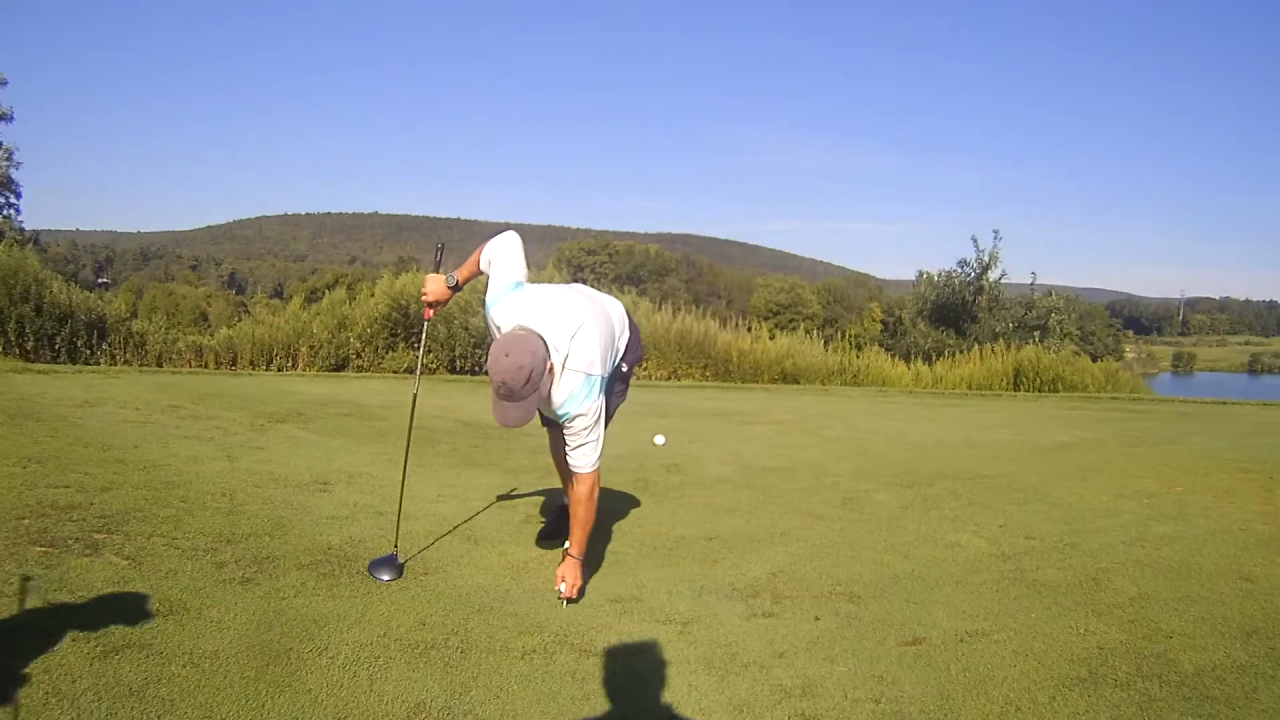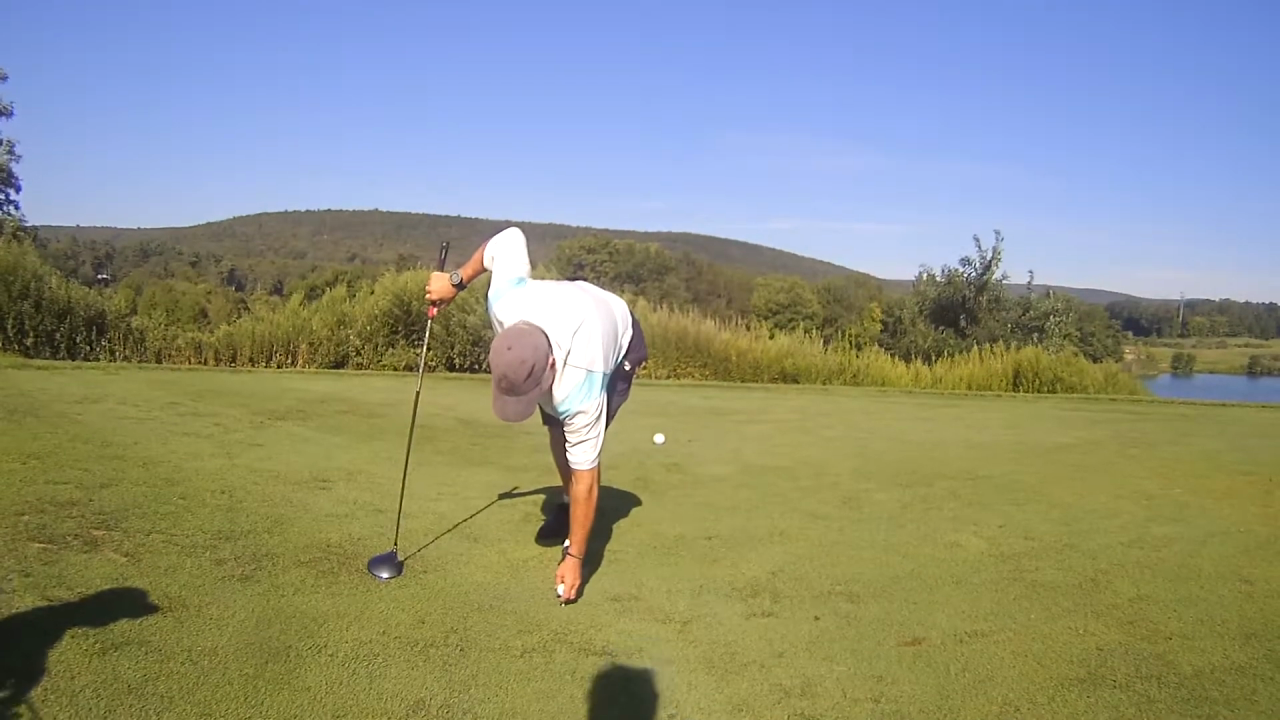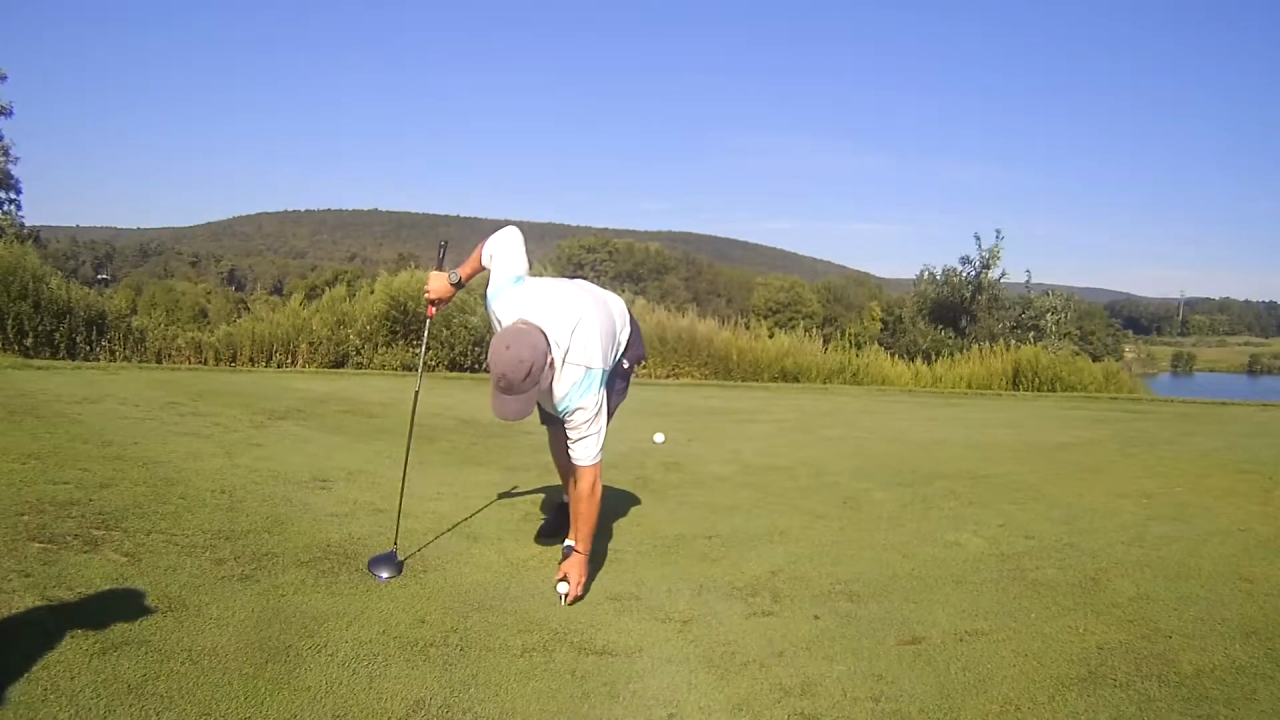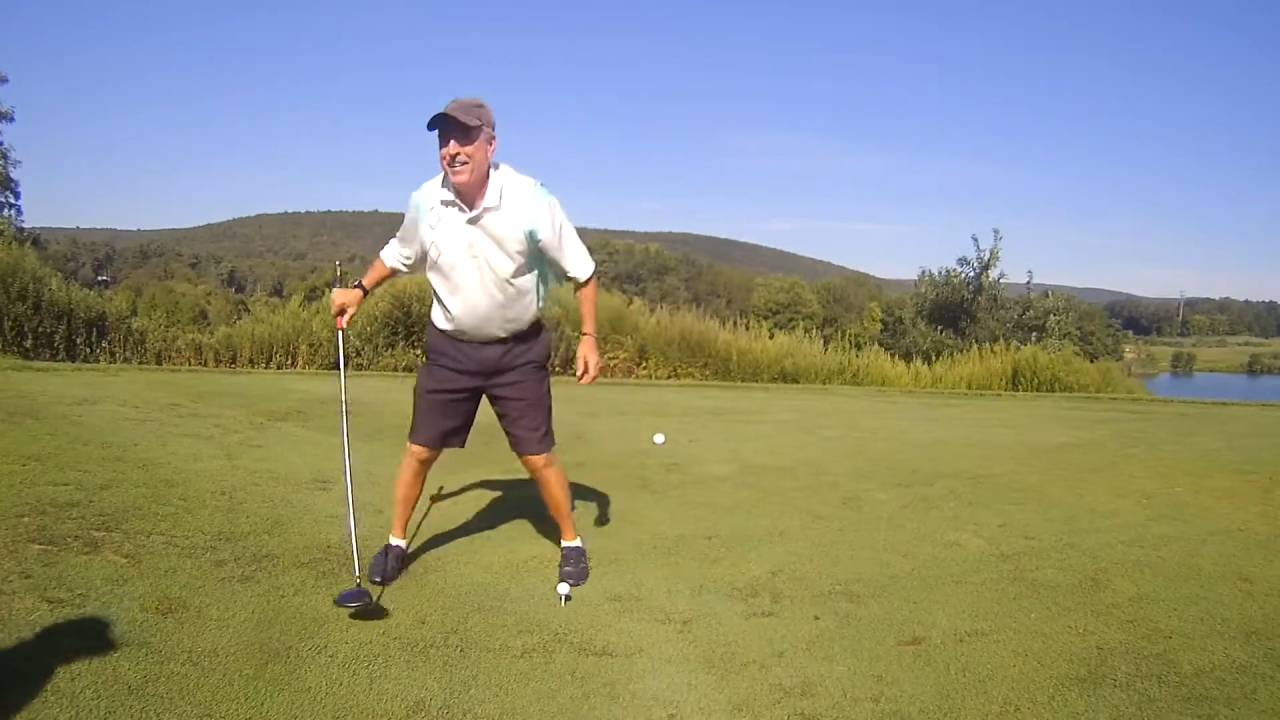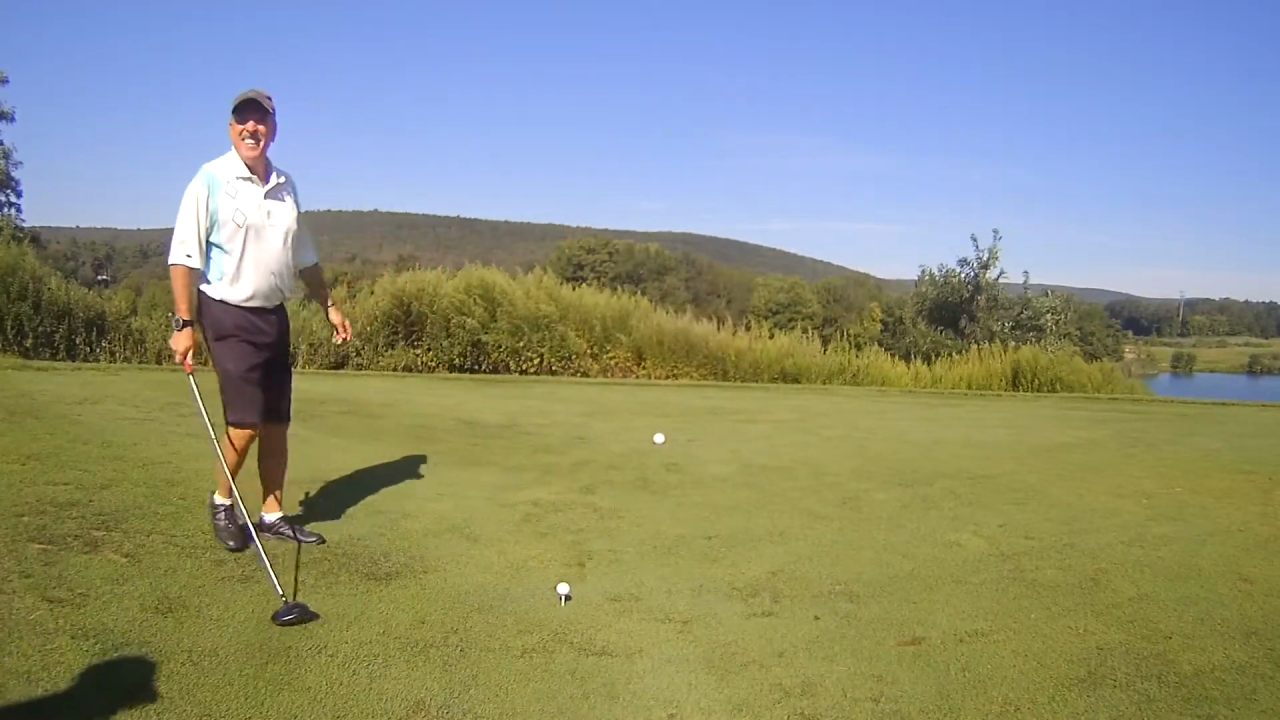
dt=1s
person 1, frame 1
left shoulder: (576, 391)
right shoulder: (501, 307)
left elbow: (586, 476)
right elbow: (506, 241)
left wrist: (574, 558)
right wrist: (452, 282)
left hip: (616, 345)
right hip: (578, 315)
left knee: (576, 446)
right knee: (556, 430)
left ankle: (577, 539)
right ankle: (568, 508)
person 1, frame 2
left shoulder: (578, 388)
right shoulder: (505, 302)
left elbow: (585, 474)
right elbow: (510, 239)
left wrist: (575, 558)
right wrist: (456, 280)
left hip: (619, 345)
right hip: (580, 311)
left knee: (579, 446)
right knee: (557, 429)
left ankle: (573, 542)
right ankle: (567, 506)
person 1, frame 3
left shoulder: (577, 385)
right shoulder: (503, 302)
left elbow: (588, 472)
right elbow: (507, 237)
left wrist: (582, 554)
right wrist: (455, 280)
left hip: (616, 344)
left knee: (577, 447)
right knee: (557, 432)
left ankle: (573, 542)
right ankle: (568, 504)
person 1, frame 4
left shoulder: (529, 200)
right shoulder: (425, 201)
left elbow: (581, 271)
right elbow: (399, 252)
left wrist: (588, 338)
right wrist: (358, 290)
left hip: (517, 349)
right hip: (450, 347)
left knee: (538, 456)
right knee: (420, 451)
left ankle: (571, 544)
right ankle: (396, 542)
person 1, frame 5
left shoulder: (286, 184)
right shoulder: (210, 181)
left elbow: (303, 256)
right elbow: (183, 258)
left wrist: (330, 306)
right wrist: (183, 323)
left hip: (273, 317)
right hip: (227, 319)
left knee: (277, 424)
right knee: (244, 423)
left ankle: (273, 513)
right ankle: (222, 500)
